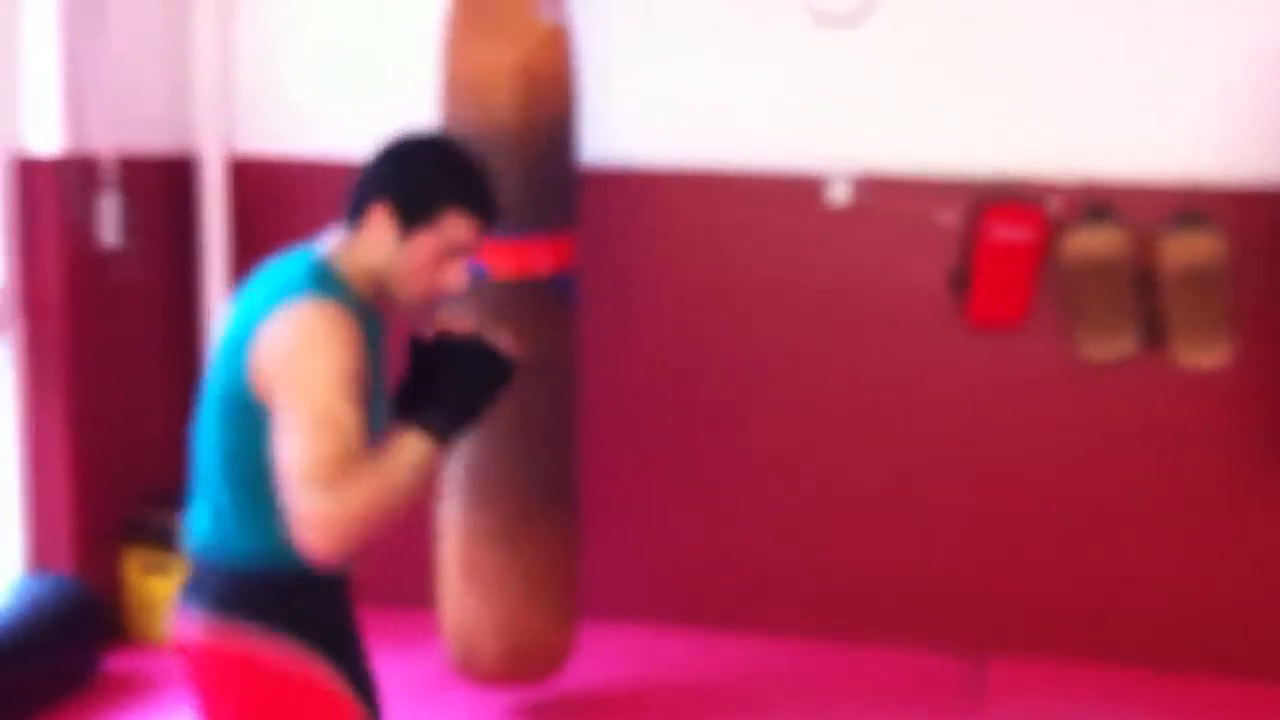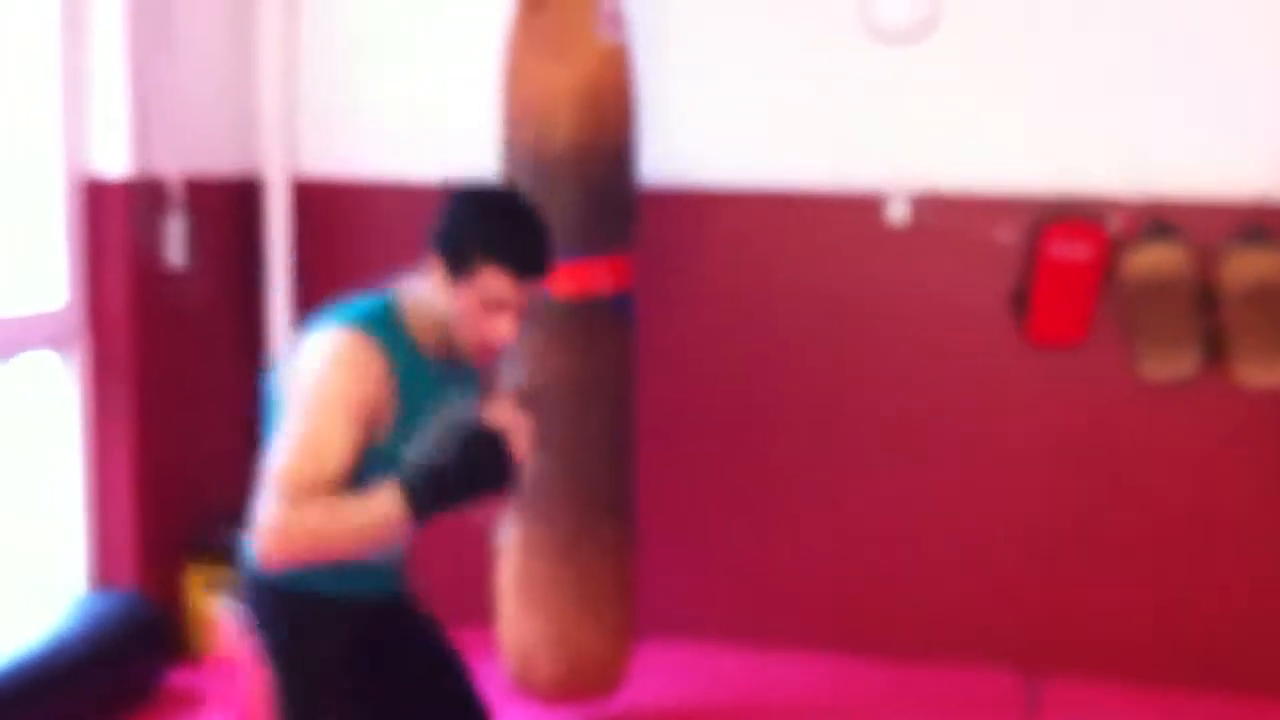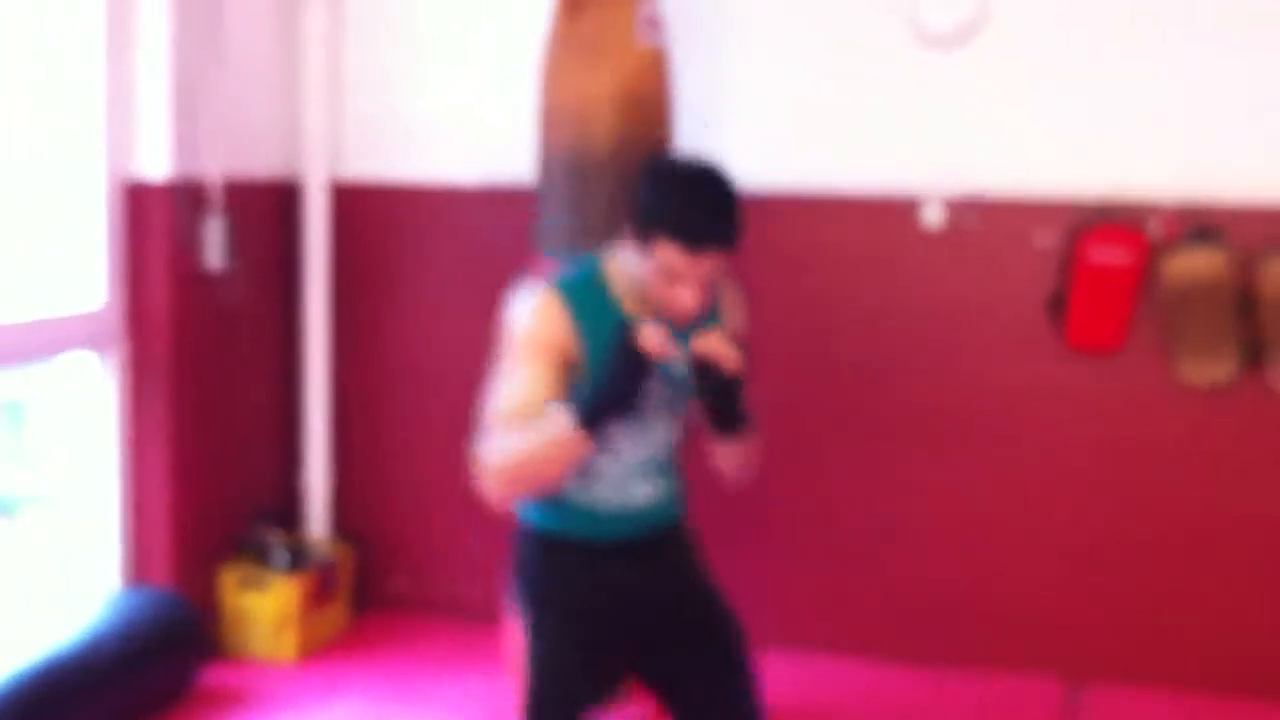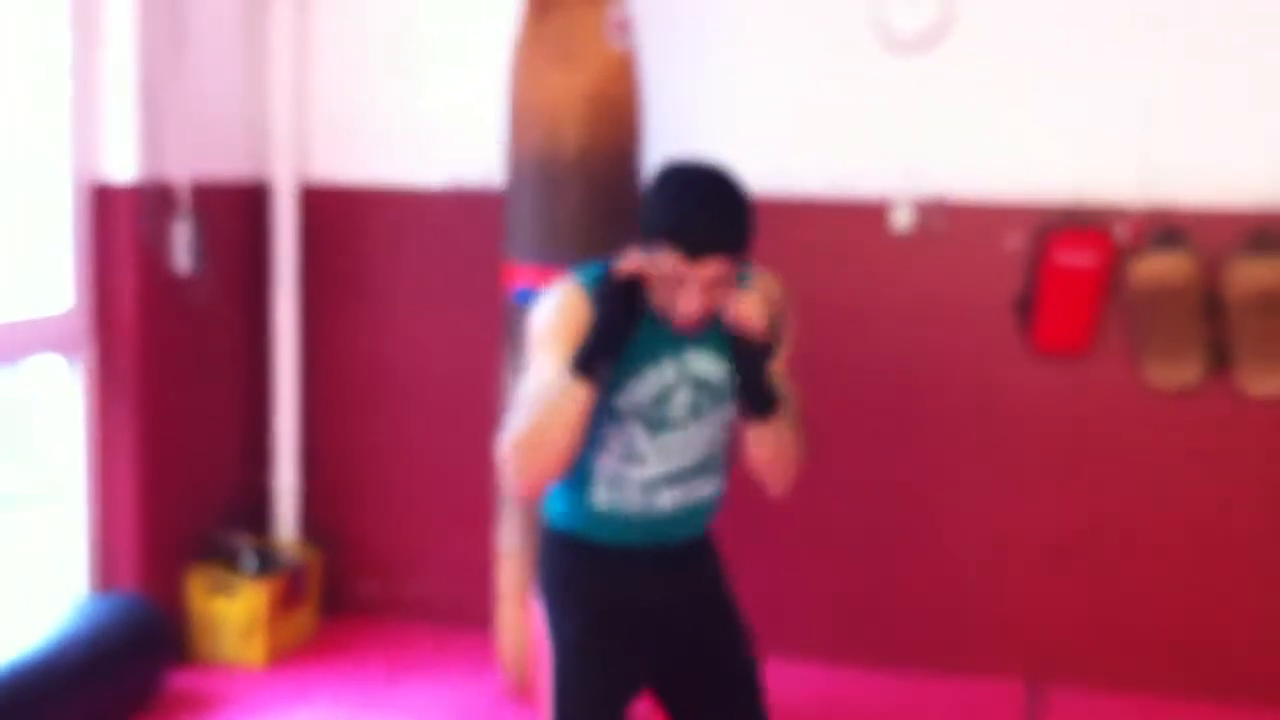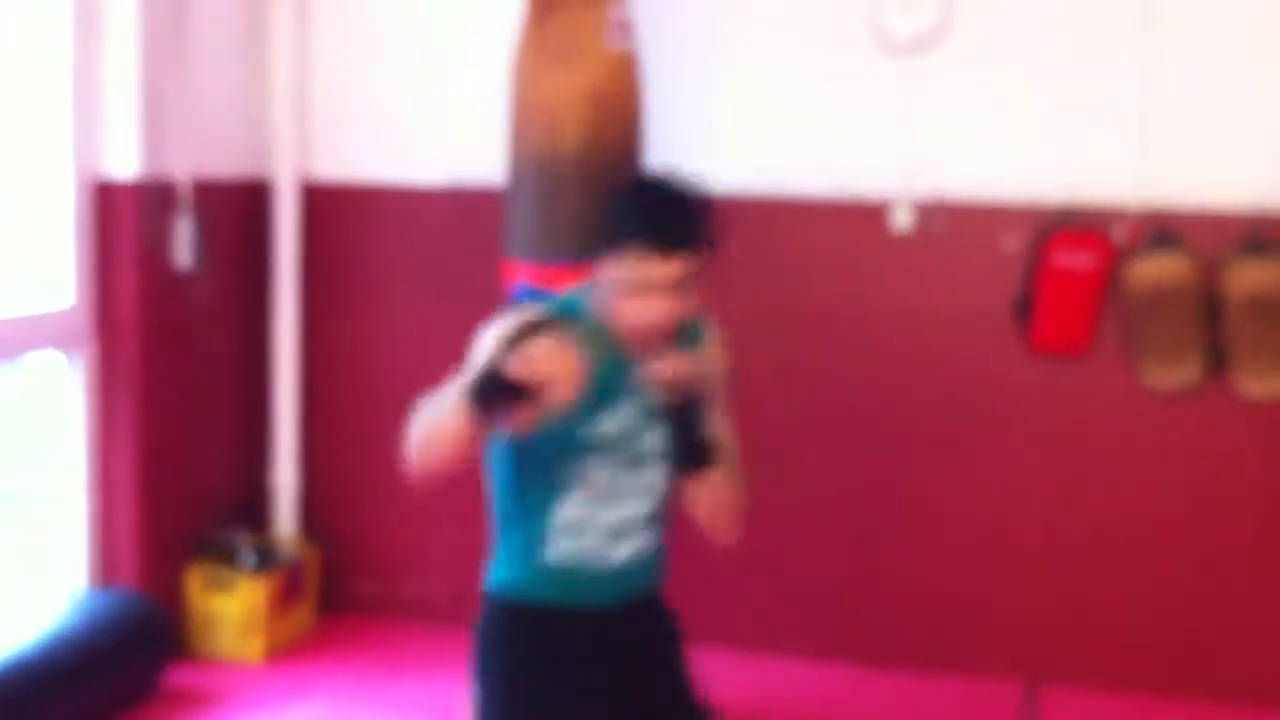
dt=0.4s
person 1, frame 1
left shoulder: (294, 282)
right shoulder: (313, 327)
right elbow: (327, 529)
left wrist: (418, 385)
right wrist: (444, 415)
left hip: (236, 597)
right hip: (273, 613)
person 1, frame 2
left shoulder: (456, 350)
right shoulder: (345, 359)
left elbow: (475, 498)
right elbow: (281, 537)
left wrist: (497, 451)
right wrist: (432, 490)
left hip: (377, 608)
right hip: (297, 622)
person 1, frame 3
left shoulder: (719, 305)
right shoulder: (549, 313)
left elbow: (738, 471)
right elbow: (500, 479)
left wrist: (726, 408)
right wrist: (604, 398)
left hip: (659, 555)
right hip: (564, 566)
person 1, frame 4
left shoulder: (757, 304)
right shoulder: (575, 307)
left elbow: (779, 475)
right elbow: (523, 473)
left wrist: (754, 372)
right wrist: (598, 348)
left hip: (687, 564)
right hip: (590, 567)
person 1, frame 5
left shoulder: (694, 346)
right shoulder: (533, 339)
left elbow: (725, 525)
right elbow: (428, 450)
left wrist: (691, 433)
right wrist: (493, 388)
left hip: (636, 625)
right hip: (533, 633)
